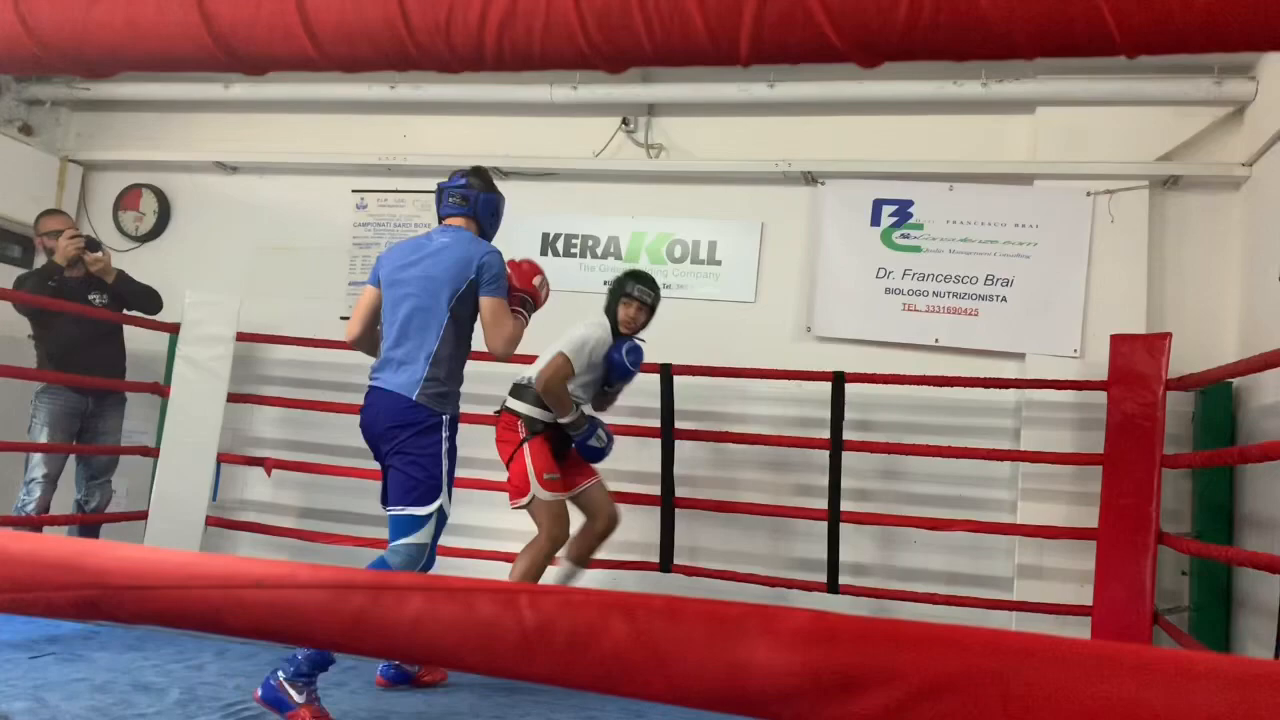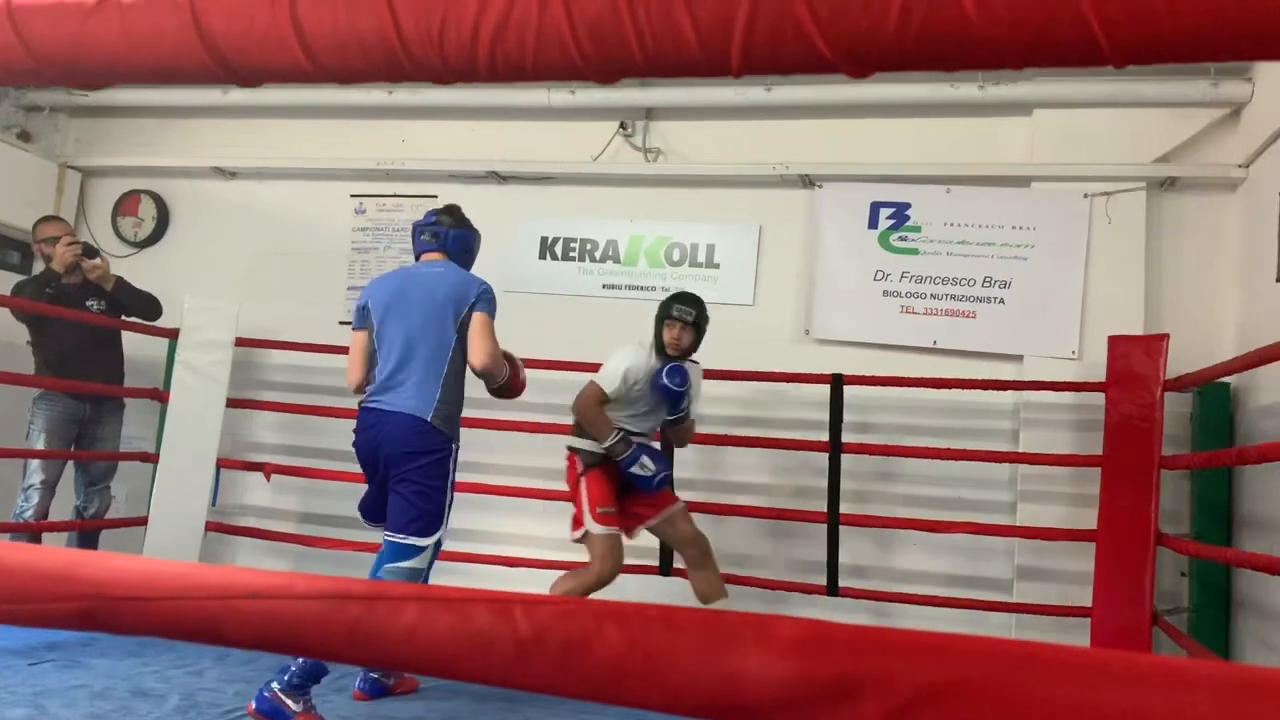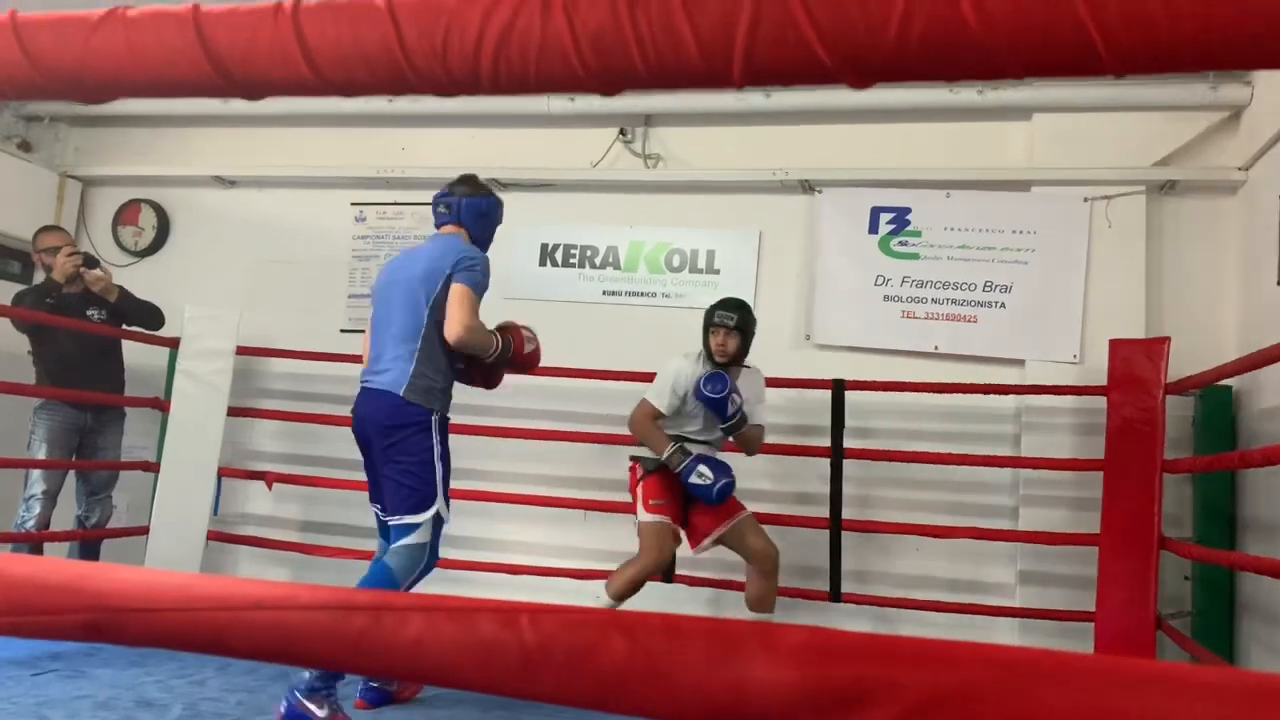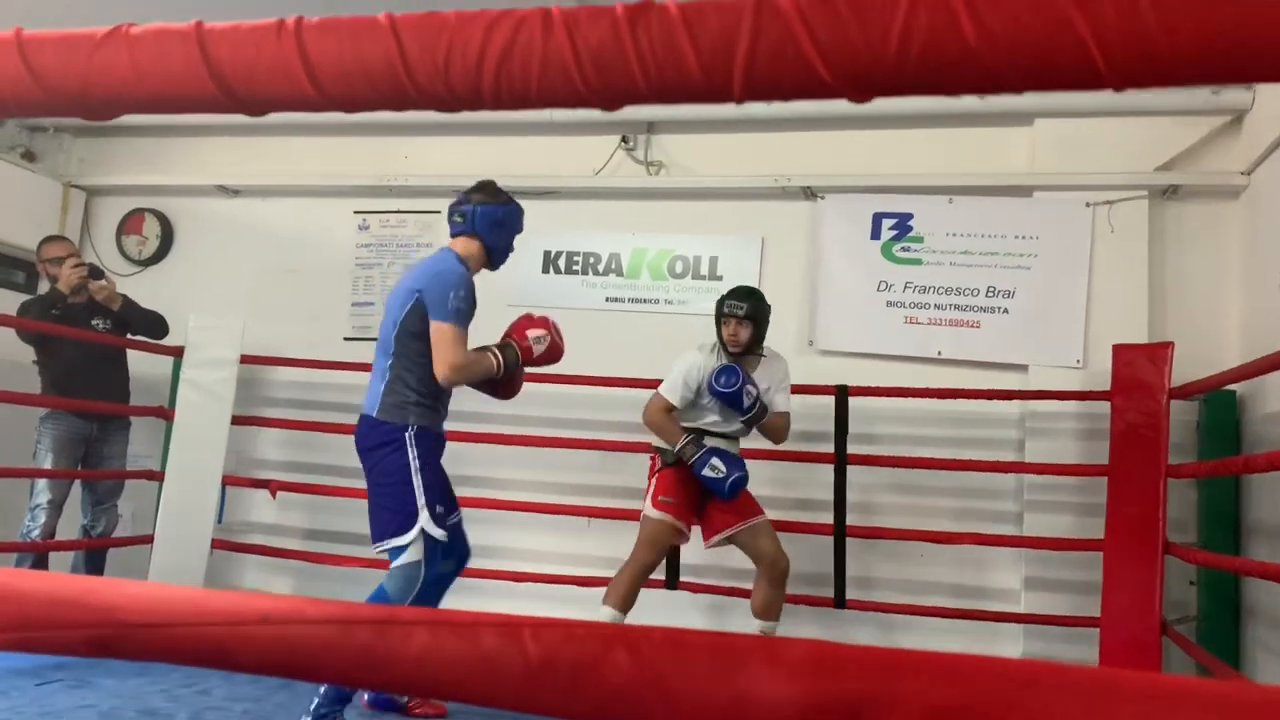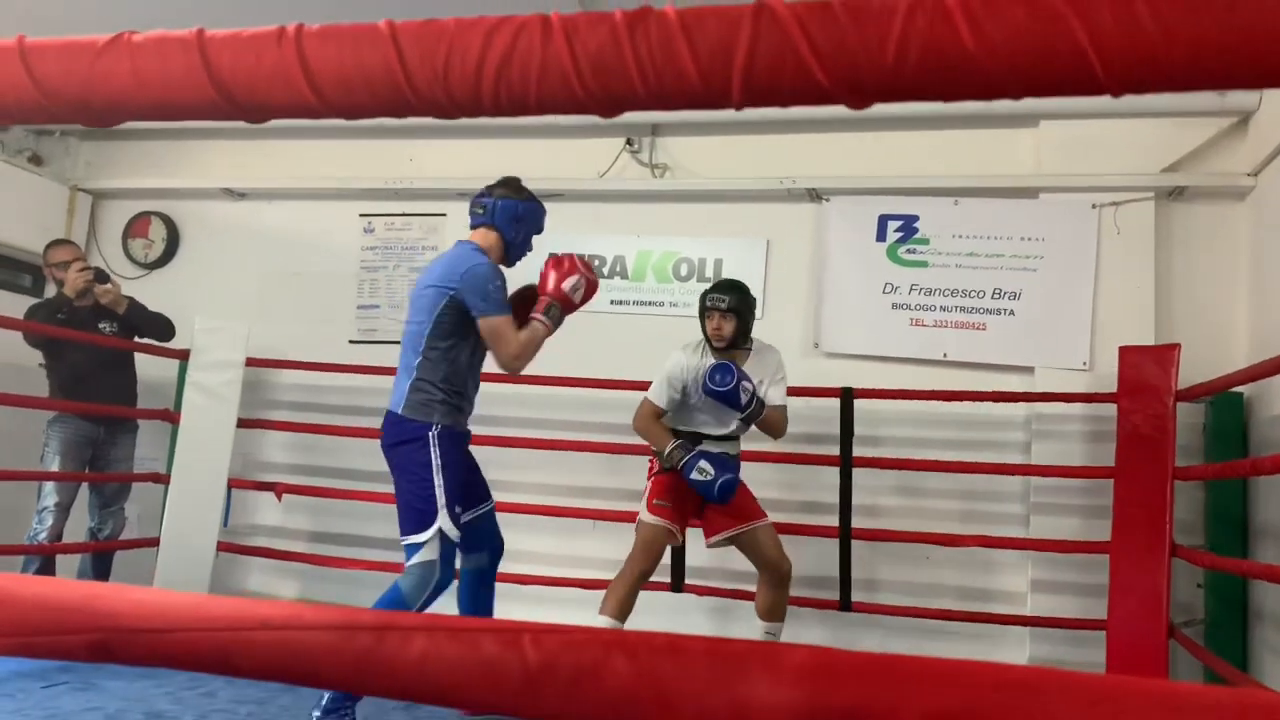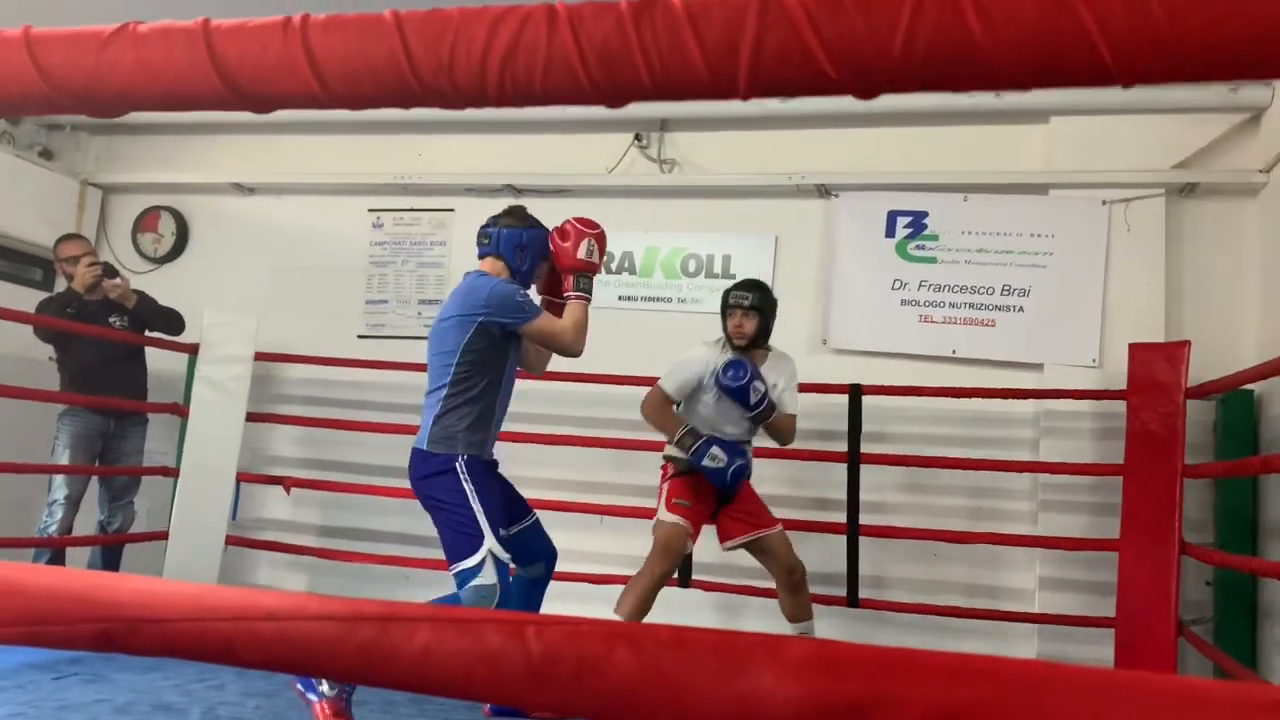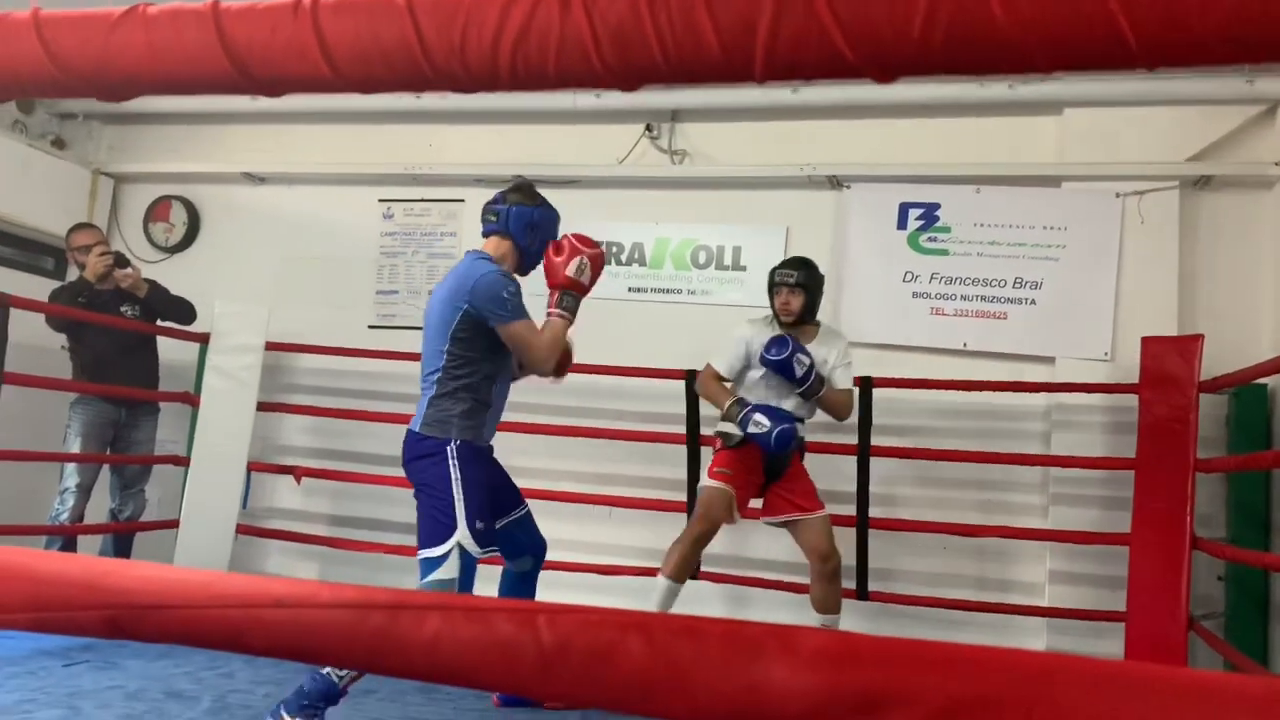
dt=0.2s
person 1, frame 1
left shoulder: (394, 253)
right shoulder: (485, 259)
left elbow: (356, 334)
right elbow: (499, 345)
right wrist: (524, 307)
left hip: (379, 402)
right hip: (422, 412)
left knee: (417, 533)
right knee: (407, 552)
left ankle: (398, 659)
person 1, frame 2
left shoulder: (377, 288)
right shoulder: (474, 289)
left elbow: (357, 378)
right elbow: (483, 362)
right wrist: (507, 373)
left hip: (373, 427)
right hip: (425, 434)
left knee: (401, 544)
right knee: (404, 571)
left ankle: (376, 669)
person 1, frame 3
left shoulder: (400, 263)
right shoulder: (467, 260)
right elbow: (457, 333)
right wrist: (502, 342)
left hip: (375, 407)
right hip: (412, 415)
left knee: (400, 545)
right knee: (413, 557)
left ankle: (380, 676)
person 1, frame 4
left shoulder: (434, 270)
right shoulder: (452, 277)
right elbow: (450, 370)
left wrist: (487, 363)
right wrist: (509, 356)
left hip: (404, 433)
right hip: (398, 434)
left knee: (451, 554)
right knee: (414, 574)
person 1, frame 5
left shoulder: (458, 264)
right shoulder: (476, 269)
right elbow: (511, 359)
left wrist: (519, 312)
right wrist: (553, 309)
left hip: (435, 429)
right hip: (423, 430)
left knee: (484, 546)
right knee: (429, 571)
person 1, frame 6
left shoulder: (482, 296)
right shoulder: (492, 293)
left elbow: (530, 362)
right elbow: (572, 342)
left wrist: (552, 294)
right wrist: (580, 279)
left hip: (468, 461)
right hip: (450, 462)
left knee: (538, 557)
right knee: (484, 597)
person 1, frame 7
left shoulder: (474, 272)
right shoulder: (490, 282)
right elbow: (539, 356)
left wrist: (522, 363)
right wrist: (567, 288)
left hip: (464, 448)
right hip: (445, 449)
left knee: (528, 550)
right knee: (444, 591)
person 2, frame 1
left shoulder: (622, 345)
right shoulder: (594, 333)
left elbow: (599, 403)
right elbow: (548, 378)
left wrist: (615, 381)
right wrist: (578, 424)
left hip: (557, 430)
right hip: (527, 425)
left knee: (605, 516)
right knee: (554, 532)
person 2, frame 2
left shoulder: (689, 374)
right shoulder: (635, 357)
left elbow: (681, 438)
right elbow: (584, 403)
left wrist: (678, 411)
right wrist: (624, 450)
left hip: (636, 465)
right hip: (597, 459)
left knee: (695, 544)
right knee: (605, 566)
person 2, frame 3
left shoulder: (752, 379)
right shoulder: (685, 368)
left elbow: (753, 445)
right elbow: (639, 420)
left wrist: (733, 416)
right wrist: (682, 461)
left hip: (702, 474)
right hip: (658, 468)
left knee: (765, 555)
right knee: (657, 558)
person 2, frame 4
left shoulder: (775, 366)
right shoulder: (699, 359)
left elbow: (780, 433)
right elbow: (653, 413)
left wrist: (751, 406)
right wrist: (696, 454)
left hip: (723, 469)
right hip: (678, 461)
left knee: (775, 563)
right knee: (647, 555)
person 2, frame 5
left shoulder: (768, 359)
right shoulder: (687, 360)
left elbow: (777, 427)
right elbow: (644, 419)
left wrist: (748, 402)
right wrist: (685, 459)
left hip: (720, 472)
right hip: (676, 469)
left knee: (777, 566)
right knee: (642, 560)
person 2, frame 6
left shoulder: (781, 366)
right shoulder: (705, 357)
left elbow: (785, 437)
right elbow: (651, 405)
left wrist: (761, 404)
right wrist: (694, 445)
left hip: (734, 475)
right hip: (688, 469)
left knee: (791, 571)
right knee: (663, 561)
person 2, frame 7
left shoulder: (835, 344)
right shoulder: (753, 332)
left elbow: (841, 409)
right elbow: (706, 380)
left wrist: (809, 379)
right wrist: (743, 413)
left hip: (785, 453)
right hip: (739, 445)
left knee: (825, 556)
right knee: (699, 528)
person 3, frame 1
left shoulder: (109, 278)
right shoulder: (34, 282)
left elbow: (153, 304)
right elbow: (25, 305)
left wrist: (111, 276)
right wrist: (59, 262)
left hip: (107, 398)
right hip: (58, 394)
left knee: (95, 494)
right knee: (38, 486)
person 3, frame 2
left shoulder: (107, 284)
right shoulder: (31, 288)
left elbow: (152, 310)
right elbow: (22, 312)
left wrist: (111, 283)
right wrist: (56, 269)
left hip: (106, 405)
right hip: (55, 400)
left knee: (95, 500)
right knee: (36, 493)
person 3, frame 3
left shoulder: (108, 294)
right shoulder: (32, 298)
left elbow: (155, 319)
right elbow: (22, 322)
left wrist: (113, 295)
right wrist: (56, 279)
left hip: (106, 414)
right hip: (56, 410)
left knee: (96, 509)
right knee: (38, 502)
person 3, frame 4
left shoulder: (112, 303)
right shoulder: (37, 308)
left elbow: (159, 328)
right elbow: (27, 333)
left wrist: (118, 303)
right wrist: (61, 291)
left hip: (111, 423)
right hip: (62, 420)
left knee: (102, 519)
right knee: (43, 512)
person 3, frame 5
left shoulder: (120, 305)
right shoulder: (45, 311)
left elbow: (166, 330)
right elbow: (33, 337)
left wrist: (123, 306)
right wrist: (67, 294)
left hip: (119, 426)
right hip: (69, 422)
left knee: (109, 521)
right knee: (51, 514)
person 3, frame 6
left shoulder: (131, 299)
right shoulder: (56, 306)
left elbow: (175, 324)
right elbow: (44, 332)
left wrist: (131, 301)
right wrist: (76, 290)
left hip: (129, 420)
right hip: (80, 416)
left knee: (118, 514)
right knee: (61, 507)
person 3, frame 7
left shoulder: (143, 288)
right shoulder: (69, 295)
left elbow: (187, 314)
right elbow: (55, 321)
left wrist: (143, 290)
right wrist: (88, 279)
left hip: (141, 409)
right hip: (92, 404)
left knee: (129, 502)
right knee: (72, 494)
